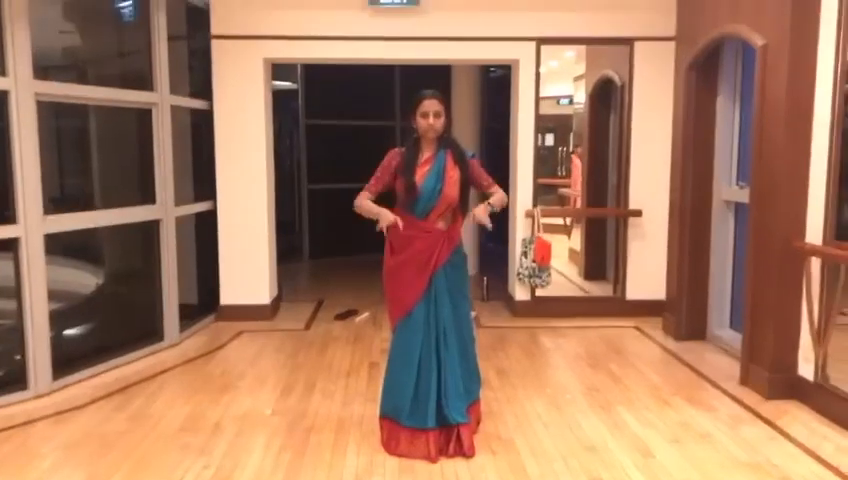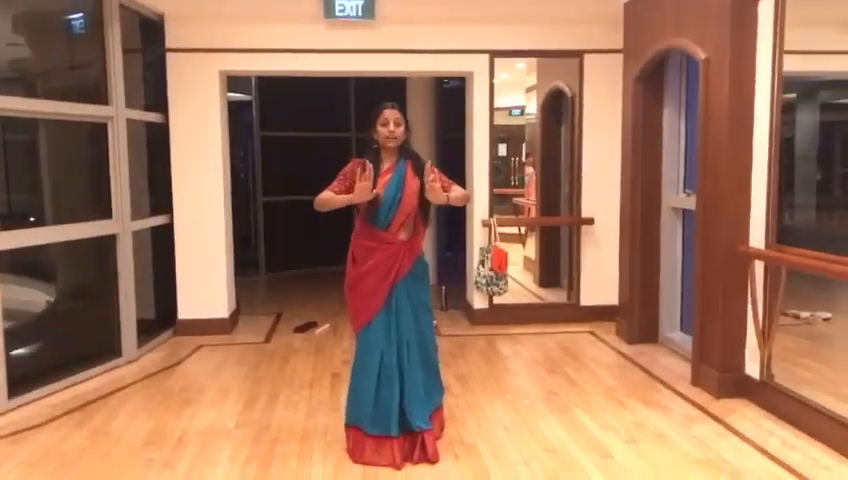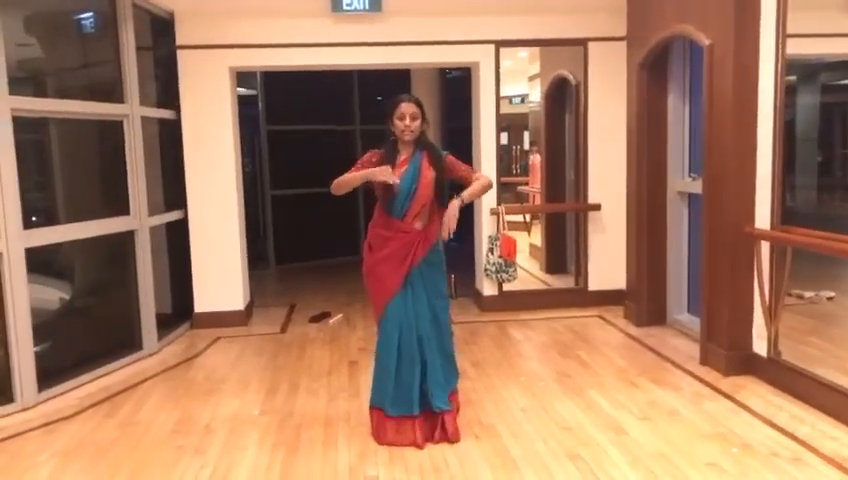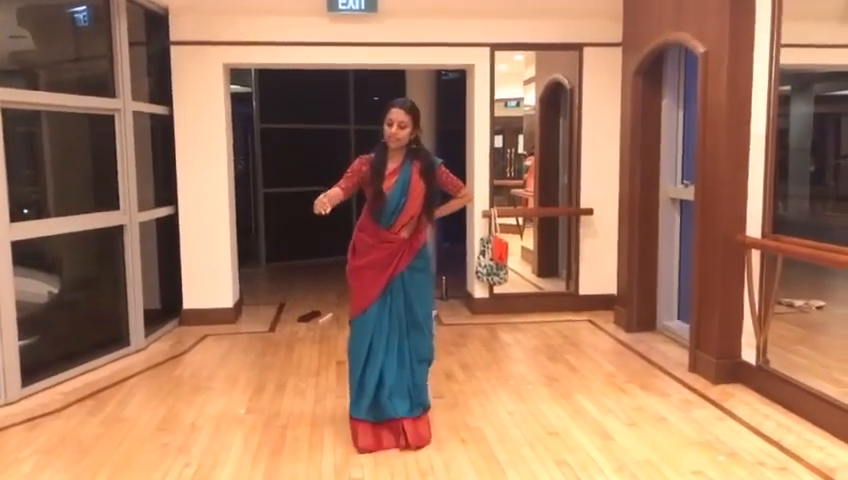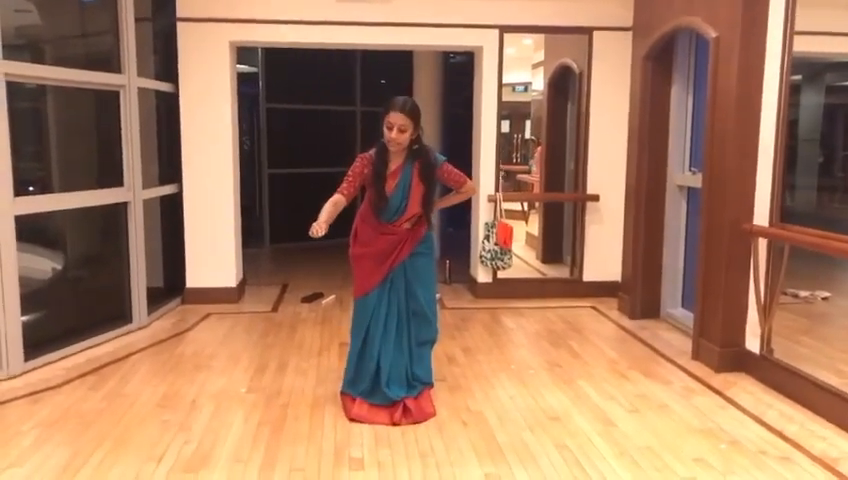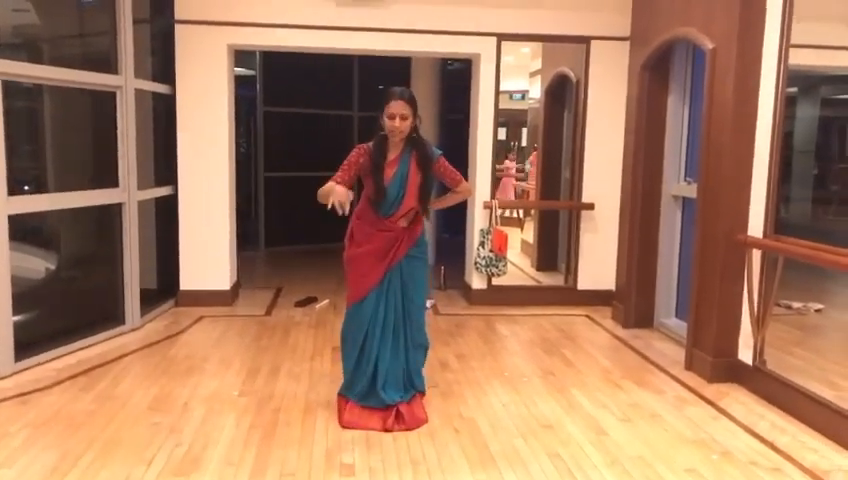
dt=0.7s
person 1, frame 1
left shoulder: (461, 160)
right shoulder: (398, 158)
left elbow: (499, 195)
right elbow: (361, 201)
left wrist: (486, 206)
right wrist: (381, 212)
left hip: (447, 257)
right hip: (406, 257)
left knee: (450, 332)
right knee: (412, 335)
left ankle: (452, 414)
right ankle: (411, 417)
person 1, frame 2
left shoulder: (419, 168)
right shoulder: (359, 168)
left elbow: (464, 195)
right elbow: (320, 202)
left wrist: (442, 197)
right wrist: (354, 197)
left hip: (408, 266)
right hip: (370, 266)
left knee: (413, 339)
right knee: (374, 342)
left ankle: (415, 422)
right ankle: (376, 427)
person 1, frame 3
left shoulder: (437, 159)
right shoulder: (377, 159)
left elbow: (484, 180)
right elbow: (336, 187)
left wrist: (457, 202)
right wrist: (368, 175)
left hip: (424, 253)
right hip: (388, 253)
left knee: (430, 325)
right knee: (396, 327)
left ankle: (433, 407)
right ankle: (397, 410)
person 1, frame 4
left shoulder: (427, 167)
right shoulder: (367, 164)
left elbow: (464, 195)
right elbow: (341, 190)
left wrist: (431, 215)
right wrist: (325, 199)
left hip: (410, 259)
right hip: (371, 259)
left knee: (411, 331)
right knee: (370, 334)
left ankle: (409, 412)
right ankle: (371, 413)
person 1, frame 5
left shoulder: (429, 163)
right shoulder: (368, 162)
left elbow: (467, 188)
right elbow: (341, 197)
left wrist: (431, 207)
right wrist: (322, 221)
left hip: (413, 248)
right hip: (373, 247)
left knee: (414, 315)
right knee: (372, 316)
left ankle: (411, 388)
right ankle: (369, 388)
person 1, frame 6
left shoulder: (427, 157)
right shoulder: (365, 153)
left elbow: (464, 189)
right elbow: (322, 193)
left wrist: (426, 208)
right wrist: (336, 190)
left hip: (407, 248)
right hip: (367, 247)
left knee: (405, 319)
right knee: (366, 319)
left ankle: (402, 395)
right ankle: (362, 393)
